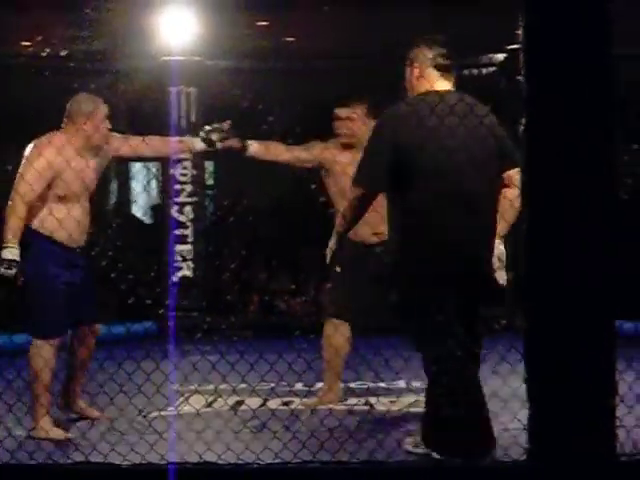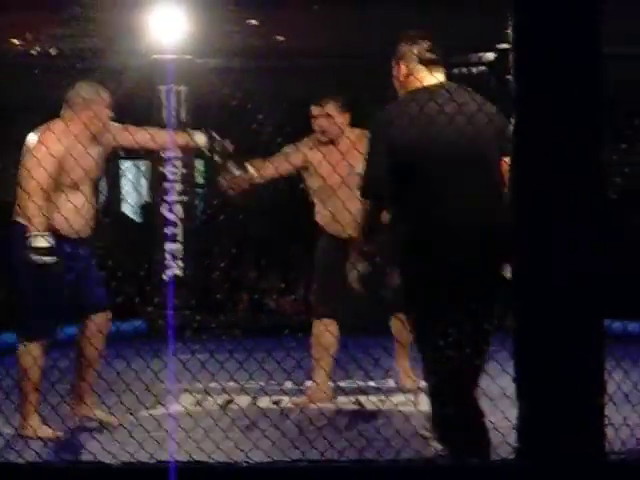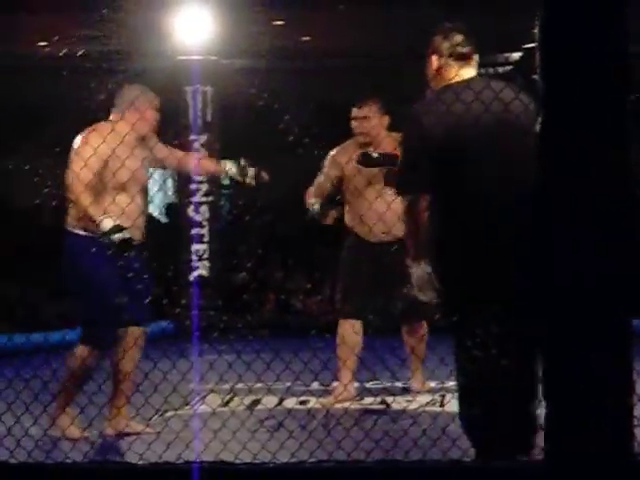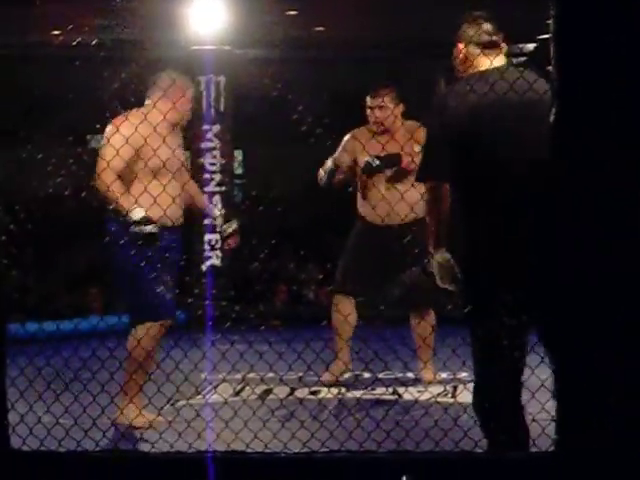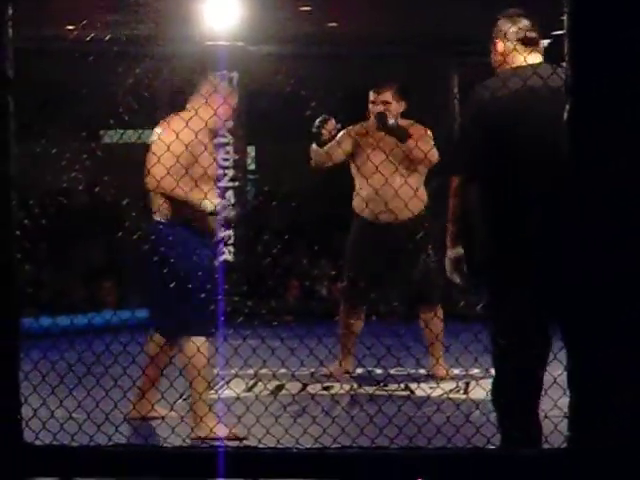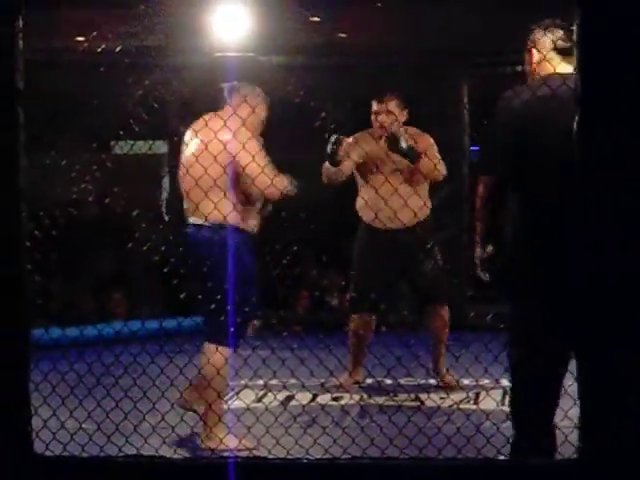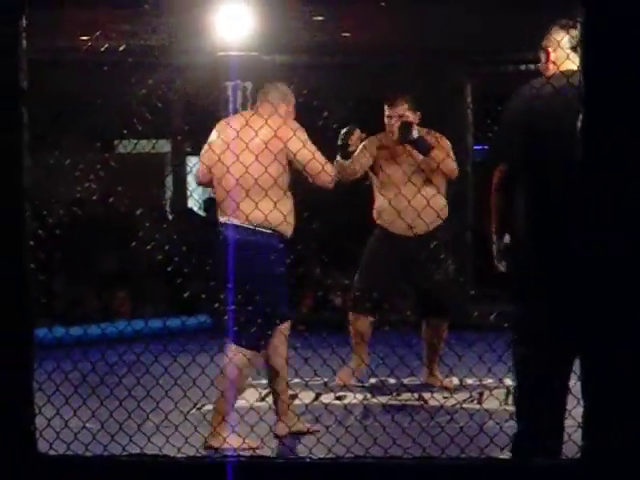
dt=0.2s
person 1, frame 1
left shoulder: (398, 118)
right shoulder: (483, 116)
left elbow: (364, 191)
right elbow: (513, 182)
left wrist: (338, 235)
right wrist: (496, 240)
left hip: (425, 255)
right hip: (474, 253)
left knee: (444, 350)
right knee: (461, 345)
left ankle: (470, 440)
right ankle: (440, 435)
person 1, frame 2
left shoulder: (394, 118)
right shoulder: (482, 107)
left elbow: (376, 198)
right elbow: (507, 173)
left wrist: (358, 253)
right wrist: (501, 234)
left hip: (430, 256)
right hip: (486, 249)
left knee: (443, 350)
right knee: (470, 345)
left ankle: (468, 447)
right ankle: (456, 431)
person 1, frame 3
left shoulder: (428, 114)
right shoulder: (518, 98)
left elbow: (414, 197)
right elbow: (533, 169)
left wrist: (418, 258)
right wrist: (534, 226)
left hip: (468, 254)
right hip: (526, 246)
left knee: (479, 355)
right knee: (522, 349)
left ankle: (497, 450)
right ankle: (521, 439)
person 1, frame 4
left shoulder: (454, 102)
right shoulder: (542, 87)
left elbow: (438, 186)
left wrist: (438, 246)
left hip: (491, 246)
right hip: (551, 239)
left knee: (498, 350)
left ankle: (508, 442)
person 1, frame 5
left shoulder: (488, 97)
right shoulder: (570, 87)
left elbow: (463, 179)
left wrist: (453, 239)
left hip: (514, 246)
left knee: (517, 353)
left ankle: (521, 441)
person 1, frame 6
left shoulder: (517, 103)
left elbow: (490, 183)
left wrist: (481, 240)
left hip: (536, 252)
left knee: (535, 360)
left ankle: (533, 451)
person 1, frame 7
left shoulder: (531, 97)
left elbow: (503, 175)
left wrist: (499, 234)
left hip: (543, 247)
left knee: (540, 356)
left ankle: (536, 451)
right ankle: (581, 446)
person 2, frame 1
left shoulder: (101, 146)
right shoulder: (48, 152)
left elbow: (148, 145)
left wrist: (197, 143)
left hip: (73, 252)
right hip: (43, 249)
left knee: (87, 327)
right knee: (48, 334)
left ankle: (73, 397)
right ankle: (41, 420)
person 2, frame 2
left shoulder: (100, 134)
right shoulder: (52, 139)
left elbow: (146, 137)
right elbow: (33, 190)
left wrist: (196, 140)
right wrist: (39, 239)
left hip: (75, 243)
right hip: (45, 244)
left knee: (98, 316)
right knee: (36, 333)
left ankle: (84, 401)
right ankle: (29, 419)
person 2, frame 3
left shoulder: (144, 143)
right shoulder: (98, 140)
left elbow: (184, 160)
right elbow: (76, 187)
left wrist: (230, 169)
right wrist: (107, 223)
left hip: (124, 248)
right hip: (93, 248)
left knee: (133, 331)
right knee: (99, 337)
left ankle: (118, 416)
right ankle: (63, 411)
person 2, frame 4
left shoulder: (173, 132)
right shoulder: (131, 126)
left elbow: (184, 181)
right elbow: (105, 176)
right wrist: (134, 213)
left hip: (166, 236)
right hip: (135, 235)
left knee: (154, 319)
right knee: (157, 315)
left ankle: (131, 404)
right ankle: (128, 401)
person 2, frame 5
left shoulder: (201, 133)
right shoulder: (180, 129)
right elbow: (158, 179)
left wrist: (212, 208)
right wrist: (205, 202)
left hip: (192, 236)
right hip: (177, 236)
left knee: (171, 326)
right knee: (198, 326)
left ankle: (143, 401)
right ankle: (204, 420)
person 2, frame 6
left shoulder: (202, 127)
right shoulder: (239, 131)
left elbow: (189, 179)
right elbow: (268, 187)
right wrist: (287, 184)
left hip: (205, 233)
right hip: (222, 238)
left knee: (227, 327)
right knee: (223, 335)
left ankle: (197, 392)
right ankle: (214, 431)
person 2, frame 7
left shoulder: (226, 126)
right shoulder: (285, 128)
left elbow: (202, 175)
right elbow: (326, 177)
right wrist: (307, 160)
left hip: (235, 233)
right hip: (259, 241)
left knee: (278, 325)
right knee: (247, 339)
left ankle: (285, 416)
right ankle: (219, 430)
person 3, frame 1
right shoulder: (327, 151)
right elbow: (284, 152)
right wrist: (244, 145)
right hip: (356, 246)
right knee: (336, 315)
right ankle: (331, 387)
person 3, frame 2
left shoulder: (370, 142)
right shoulder: (305, 150)
right elbow: (269, 166)
right wrist: (241, 176)
right hip: (336, 242)
right knee: (324, 313)
left ankle: (403, 363)
right ankle: (321, 385)
person 3, frame 3
left shoulder: (405, 146)
right shoulder: (342, 155)
right elbow: (317, 189)
left wrist: (389, 164)
right wrist: (317, 205)
left hip: (403, 243)
right hip: (362, 244)
left knee: (414, 314)
right knee: (349, 312)
left ankle: (417, 375)
right ankle: (345, 384)
person 3, frame 4
left shoulder: (419, 134)
right shoulder: (355, 139)
right elbow: (327, 173)
left wrist: (387, 161)
right wrist: (329, 173)
left hip: (412, 229)
right hip: (370, 228)
left knee: (421, 300)
right knee: (345, 290)
left ankle: (426, 366)
right ankle: (340, 360)
person 3, frame 5
left shoulder: (418, 132)
right shoulder: (354, 134)
left elbow: (431, 158)
right elbow: (320, 162)
left wrist: (397, 133)
right wrist: (321, 141)
left hip: (411, 226)
right hip: (369, 226)
left knee: (428, 297)
right knee: (353, 298)
left ankle: (438, 361)
right ankle: (346, 360)
person 3, frame 6
left shoulder: (421, 140)
right shoulder: (358, 143)
left elbow: (439, 174)
right elbow: (332, 178)
left wrist: (409, 152)
right wrist: (332, 159)
left hip: (416, 232)
right hip: (374, 235)
left knee: (438, 300)
right knee: (361, 307)
left ankle: (439, 364)
right ankle: (355, 370)
person 3, frame 7
left shoulder: (436, 141)
right shoulder: (373, 145)
left elbow: (451, 171)
right elbow: (346, 174)
left wrist: (420, 144)
right wrist: (344, 152)
left hip: (429, 238)
right hip: (388, 238)
left knee: (438, 310)
right knee: (362, 304)
left ankle: (432, 370)
right ankle: (357, 362)
